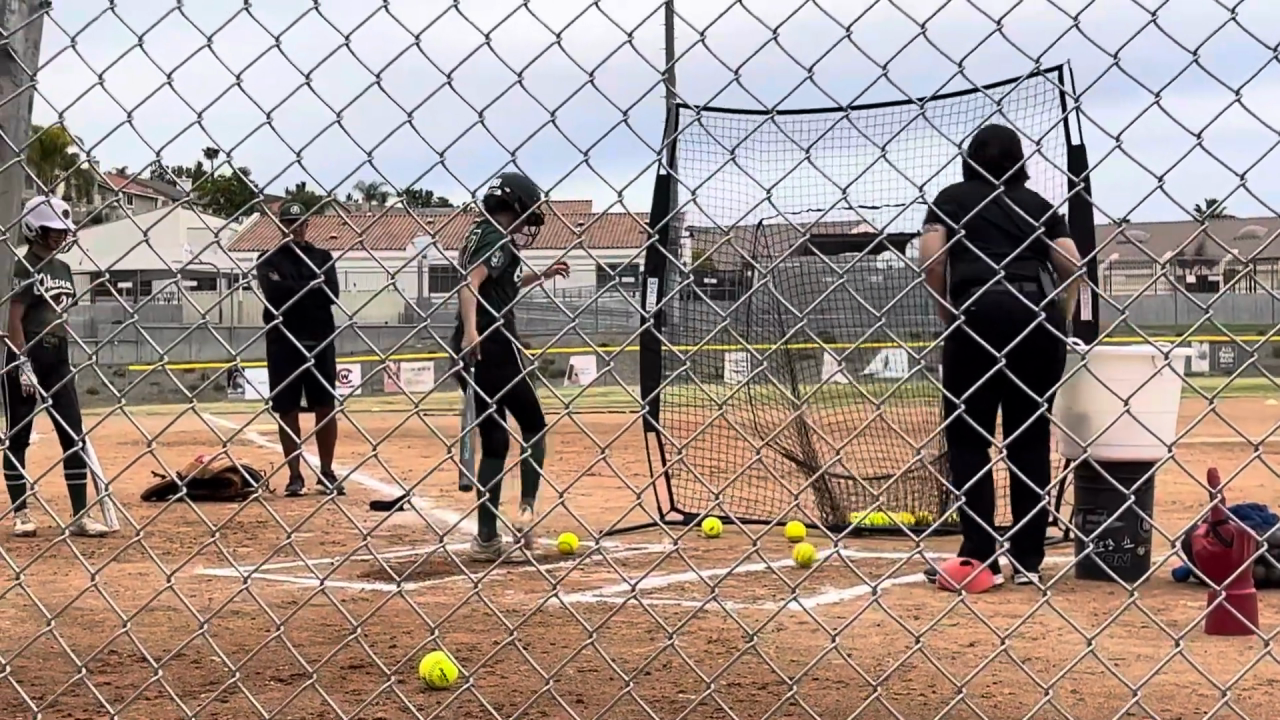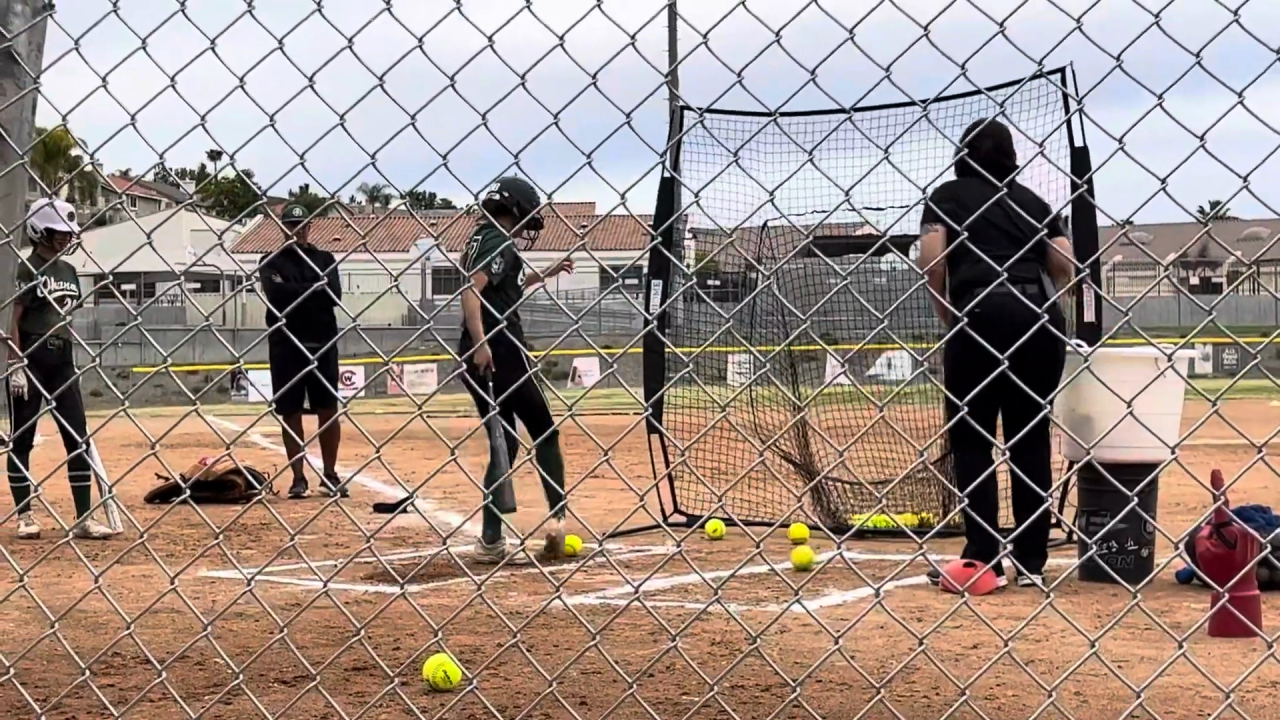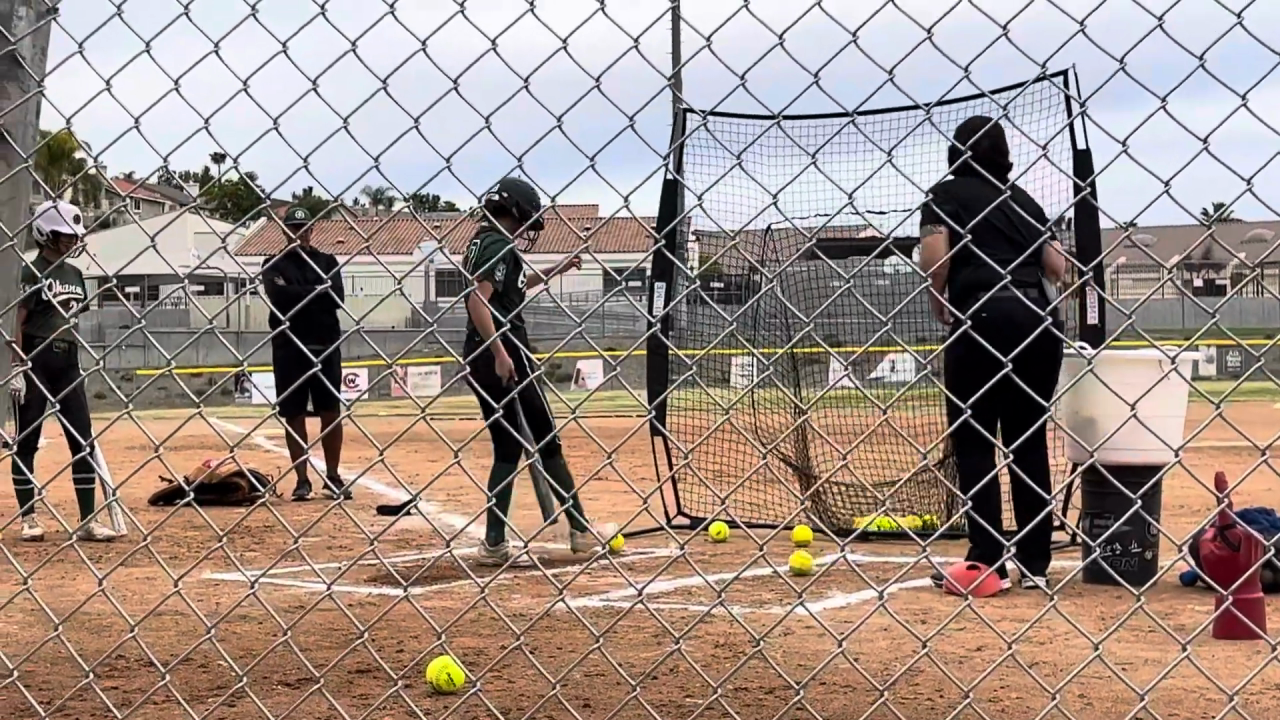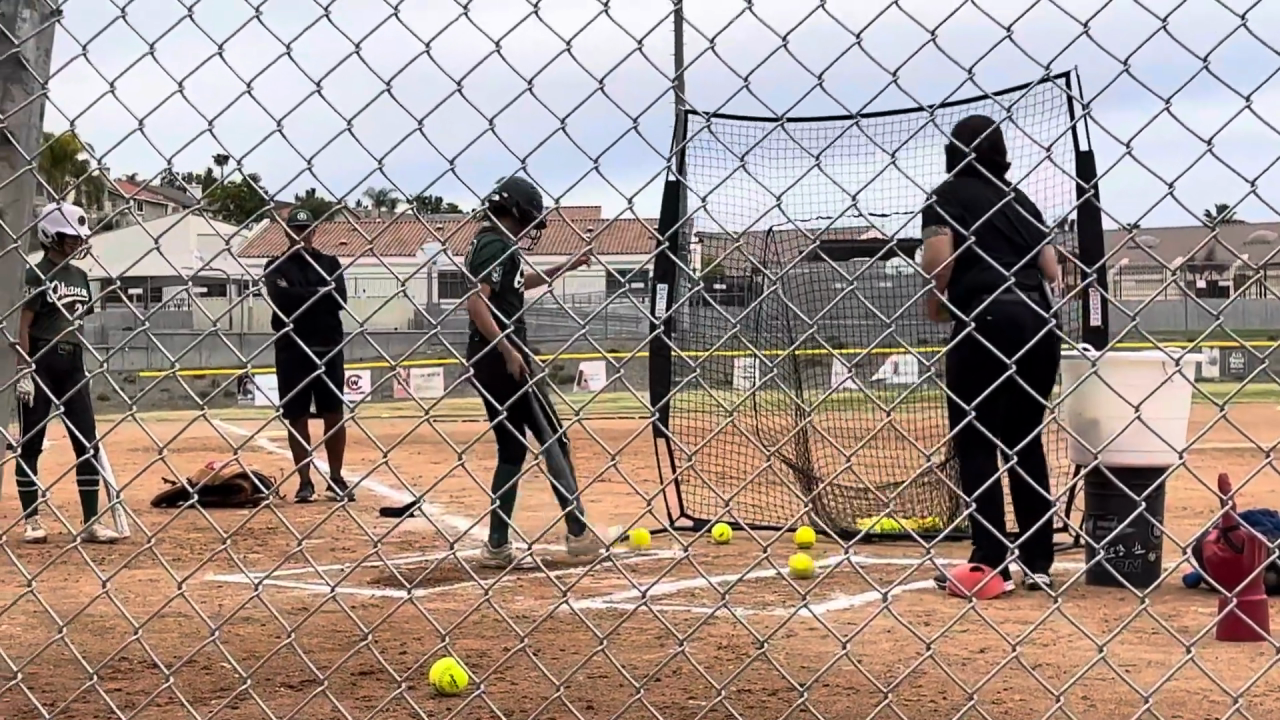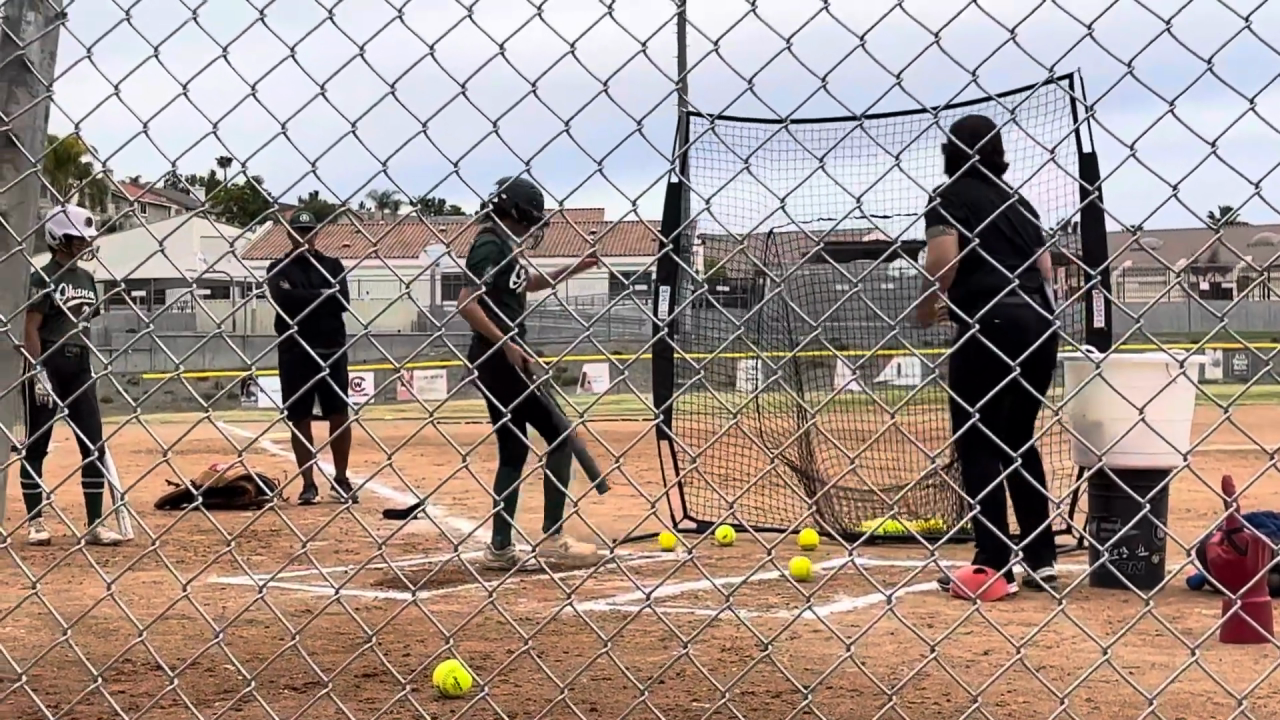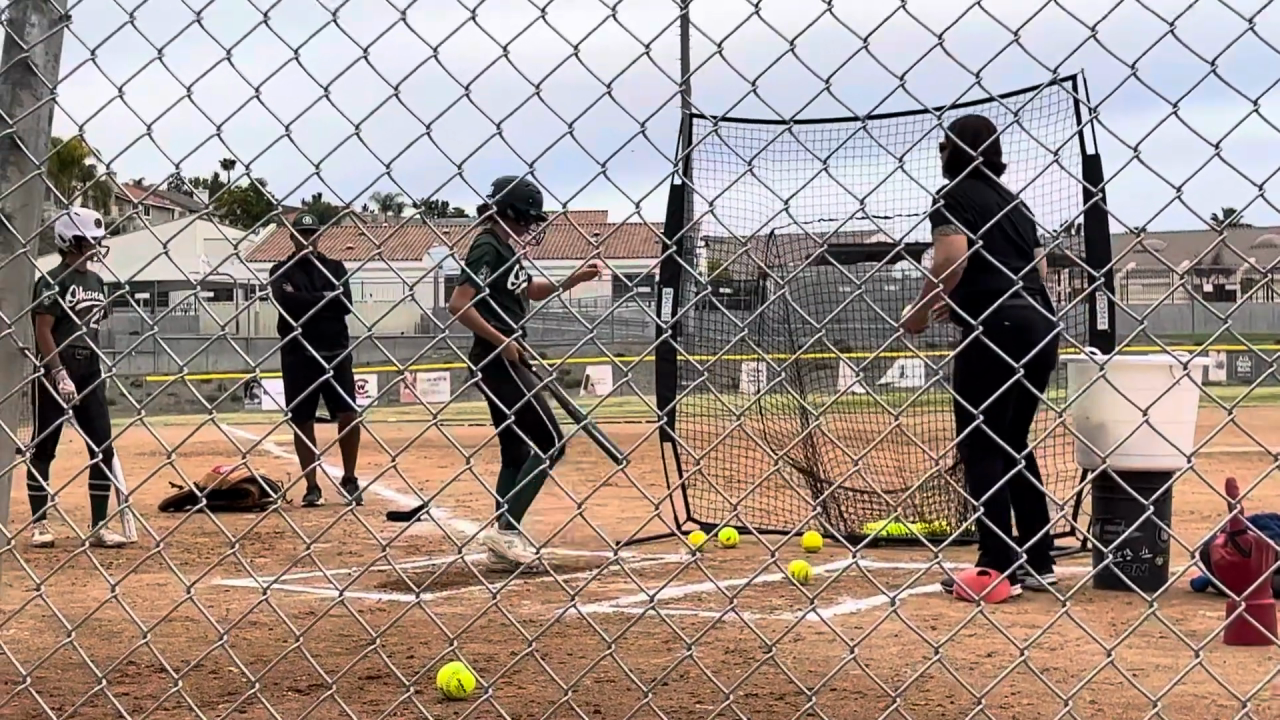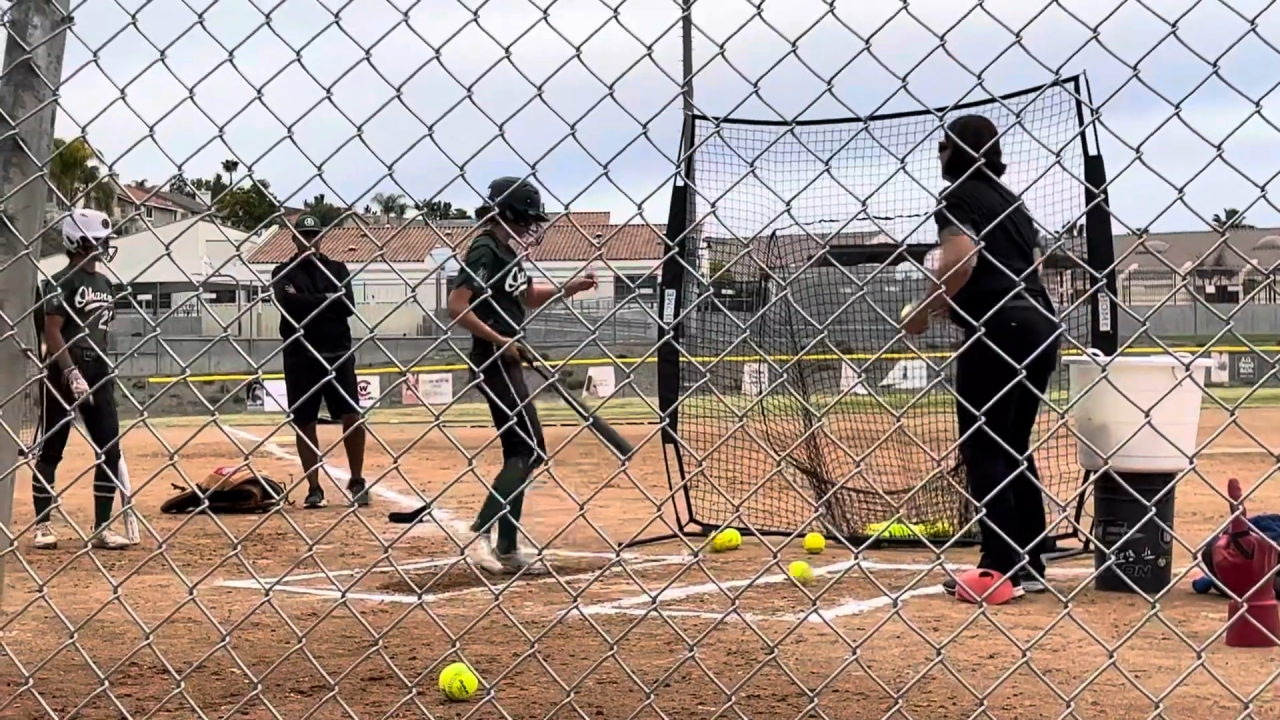
dt=0.1s
person 1, frame 1
left shoulder: (952, 197)
right shoulder: (1036, 202)
left elbow: (931, 259)
right elbow: (1071, 265)
left wrist: (945, 310)
right wrist: (1062, 304)
left hip: (982, 314)
right hip: (1041, 315)
left knee: (967, 436)
right knee: (1030, 440)
left ankle: (981, 558)
right ankle: (1028, 560)
person 1, frame 2
left shoulder: (947, 195)
right shoulder: (1032, 200)
left elbow: (931, 260)
right elbow: (1066, 265)
left wrist: (944, 310)
left hip: (983, 316)
right hip: (1040, 317)
left knee: (971, 438)
right knee: (1031, 441)
left ankle: (984, 560)
right ankle: (1031, 562)
person 1, frame 3
left shoulder: (946, 193)
right shoulder: (1024, 199)
left elbow: (934, 260)
right elbow: (1057, 268)
left wrist: (939, 303)
left hip: (983, 321)
right hip: (1039, 321)
left knee: (973, 441)
right knee: (1028, 443)
left ankle: (988, 562)
right ankle: (1035, 564)
person 1, frame 4
left shoulder: (948, 194)
right shoulder: (1022, 201)
left elbow: (936, 262)
right elbow: (1052, 271)
left wrist: (934, 304)
left hip: (986, 323)
right hip: (1038, 322)
left knee: (975, 443)
right knee: (1026, 443)
left ankle: (991, 564)
right ankle: (1038, 563)
person 1, frame 5
left shoulder: (949, 195)
right shoulder: (1016, 200)
left elbow: (943, 261)
right elbow: (1045, 270)
left wrist: (927, 306)
left hip: (991, 327)
right hip: (1037, 323)
left knee: (978, 446)
right knee: (1018, 443)
left ankle: (995, 566)
right ankle: (1040, 559)
person 1, frame 6
left shoulder: (953, 196)
right shoulder: (1014, 201)
left elbow: (951, 261)
right elbow: (1040, 271)
left wrist: (921, 311)
left hip: (995, 328)
right hip: (1040, 325)
left knee: (981, 448)
right knee: (1016, 445)
left ankle: (999, 569)
right ankle: (1038, 563)
person 1, frame 7
left shoulder: (958, 195)
right shoulder: (1010, 199)
left elbow: (961, 263)
left wrist: (925, 309)
left hip: (998, 331)
right hip: (1038, 325)
left knee: (983, 449)
right knee: (1014, 448)
left ankle: (998, 571)
right ankle: (1029, 565)
person 2, frame 1
left shoulder: (479, 236)
right shoulder: (498, 239)
right elbow: (468, 284)
left wrist: (541, 275)
right wrist: (471, 331)
left hip: (471, 352)
right hip: (494, 348)
left knee: (494, 440)
right knee: (534, 430)
left ankle: (486, 537)
right ankle: (527, 510)
person 2, frame 2
left shoulder: (479, 240)
right shoulder: (499, 243)
right elbow: (471, 291)
left wrist: (545, 273)
right wrist: (480, 341)
left hip: (477, 357)
right hip: (502, 352)
left knee: (504, 444)
right knee: (545, 433)
left ankle: (491, 540)
right ankle: (556, 517)
person 2, frame 3
left shoulder: (481, 243)
right shoulder: (500, 246)
right elbow: (477, 302)
left wrist: (559, 269)
right wrist: (500, 351)
left hip: (479, 360)
right hip: (500, 358)
left knee: (507, 449)
right knee: (546, 440)
left ankle: (495, 543)
right ankle: (581, 530)
person 2, frame 4
left shoulder: (487, 242)
right shoulder: (498, 245)
left elbow: (516, 286)
right elbow: (476, 303)
left wrist: (565, 267)
right wrist: (508, 350)
left hip: (485, 360)
right hip: (503, 359)
left knee: (512, 450)
right knee: (554, 440)
left ankle: (497, 545)
right ankle: (578, 533)
person 2, frame 5
left shoulder: (502, 247)
right shoulder: (491, 247)
left elbow: (524, 285)
right elbow: (468, 305)
left wrist: (571, 270)
right wrist: (507, 343)
left hip: (494, 360)
right hip: (500, 358)
left knee: (515, 451)
right knee: (557, 439)
left ankle: (501, 546)
right ankle: (552, 537)
person 2, frame 6
left shoulder: (506, 249)
right shoulder: (489, 248)
left elbow: (527, 291)
right elbow: (458, 305)
left wrist: (575, 280)
right wrist: (503, 341)
left hip: (497, 361)
right hip: (499, 360)
left knee: (517, 453)
right knee: (550, 444)
left ankle: (503, 547)
right ankle: (505, 529)
person 2, frame 7
left shoulder: (510, 252)
right shoulder: (484, 252)
left elbow: (526, 300)
right elbow: (455, 308)
left wrist: (571, 287)
right wrist: (500, 340)
left hip: (508, 362)
right hip: (495, 362)
left knee: (519, 454)
right knee: (531, 452)
left ankle: (505, 550)
right ankle: (479, 533)
person 3, frame 1
left shoulder: (63, 269)
right shoulder: (24, 267)
right elbow: (14, 321)
right wrist: (23, 364)
left hip: (58, 358)
right hip: (26, 358)
left knee: (74, 436)
right knee: (18, 437)
left ankle: (80, 516)
right ankle: (20, 513)
person 3, frame 2
left shoulder: (68, 270)
right shoulder: (27, 269)
right elbow: (12, 322)
right wrist: (15, 367)
left hip: (62, 360)
right hip: (30, 360)
left knee: (78, 439)
right knee: (22, 439)
left ankle: (84, 518)
right ankle: (24, 515)
person 3, frame 3
left shoulder: (75, 274)
right shoulder: (32, 272)
right elbow: (17, 324)
right wrist: (18, 369)
left hip: (68, 363)
right hip: (36, 362)
left knee: (83, 441)
right knee: (26, 442)
left ankle: (87, 520)
right ankle: (28, 517)
person 3, frame 4
left shoulder: (80, 276)
right shoulder: (36, 274)
right elbow: (22, 327)
right wrist: (24, 372)
left hip: (73, 365)
right hip: (40, 364)
left knee: (88, 444)
right knee: (30, 444)
left ankle: (91, 522)
right ankle: (31, 519)
person 3, frame 5
left shoulder: (87, 278)
right shoulder: (44, 278)
right elbow: (30, 330)
right wrist: (39, 373)
left hip: (80, 367)
right hip: (48, 367)
left knee: (95, 446)
right knee: (36, 447)
left ankle: (95, 524)
right ankle: (35, 522)
person 3, frame 6
left shoulder: (96, 281)
right shoulder: (53, 280)
right elbow: (43, 332)
right wrist: (59, 374)
left hip: (90, 370)
right hip: (57, 370)
left knee: (103, 448)
right knee: (44, 449)
left ankle: (99, 526)
right ankle: (39, 524)
person 3, frame 7
left shoulder: (104, 282)
right shoulder: (63, 280)
right elbow: (52, 332)
right wrist: (72, 374)
left hip: (97, 372)
right hip: (65, 372)
left knee: (110, 451)
right knee: (51, 450)
left ankle: (102, 528)
right ankle: (42, 525)
person 4, frame 1
left shoulder: (322, 257)
right shoulder: (269, 259)
left elbow: (331, 294)
right elbow: (273, 291)
left wrist: (293, 292)
right wrist: (310, 288)
left hip: (319, 342)
right hip: (283, 343)
left knee: (326, 408)
right knee: (287, 411)
left ankle: (326, 473)
right ankle: (295, 475)
person 4, frame 2
left shoulder: (325, 259)
right shoulder: (271, 262)
left elbow: (334, 296)
right elbow: (276, 293)
left wrist: (295, 293)
right wrist: (313, 289)
left hip: (322, 344)
right hip: (286, 345)
left knee: (328, 410)
right knee: (290, 413)
left ankle: (329, 475)
right ankle: (298, 477)
person 4, frame 3
left shoulder: (327, 262)
right shoulder: (274, 264)
left elbow: (337, 298)
right elbow: (279, 296)
left wrist: (298, 297)
right wrist: (316, 292)
left hip: (325, 346)
right hip: (289, 348)
left knee: (332, 413)
right knee: (293, 415)
left ankle: (333, 477)
right ankle: (302, 480)
person 4, frame 4
left shoulder: (330, 263)
right shoulder: (277, 266)
left elbow: (340, 300)
right elbow: (281, 297)
left wrist: (301, 298)
right wrist: (319, 293)
left hip: (328, 348)
right hip: (292, 350)
left knee: (335, 415)
right knee: (296, 417)
left ankle: (335, 479)
right ankle: (305, 482)
person 4, frame 5
left shoulder: (332, 265)
right shoulder: (279, 268)
left elbow: (343, 302)
right elbow: (283, 299)
left wrist: (303, 301)
right wrist: (321, 296)
left hip: (331, 349)
right hip: (296, 352)
left knee: (340, 416)
right knee: (299, 419)
left ankle: (340, 480)
right ankle: (308, 484)
person 4, frame 6
left shoulder: (335, 267)
right shoulder: (281, 271)
left elbow: (345, 304)
right elbow: (286, 302)
left wrist: (306, 302)
right wrist: (324, 298)
left hip: (335, 352)
right hip: (298, 354)
left knee: (349, 416)
right knee: (302, 421)
left ankle: (349, 478)
right ankle: (311, 486)
person 4, frame 7
left shoulder: (337, 269)
right shoulder: (285, 272)
left elbow: (347, 306)
right elbow: (289, 303)
left wrist: (308, 305)
right wrist: (327, 300)
left hip: (338, 353)
right hip: (301, 356)
left knee: (353, 417)
right knee: (305, 423)
left ankle: (357, 481)
right ankle: (314, 488)
